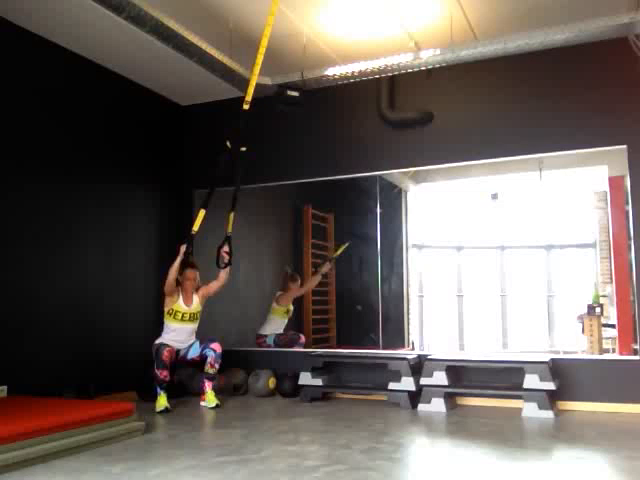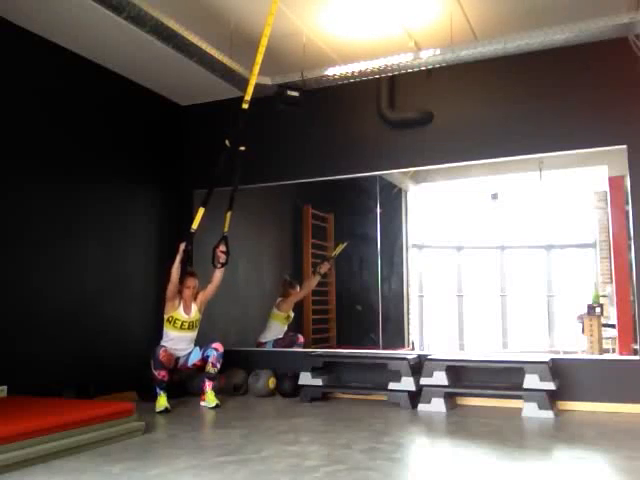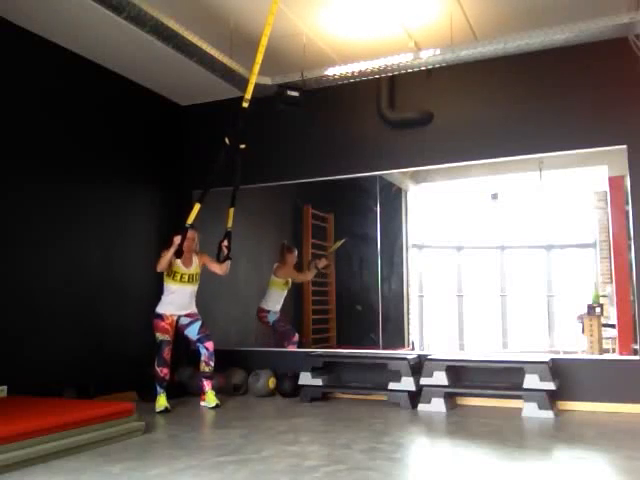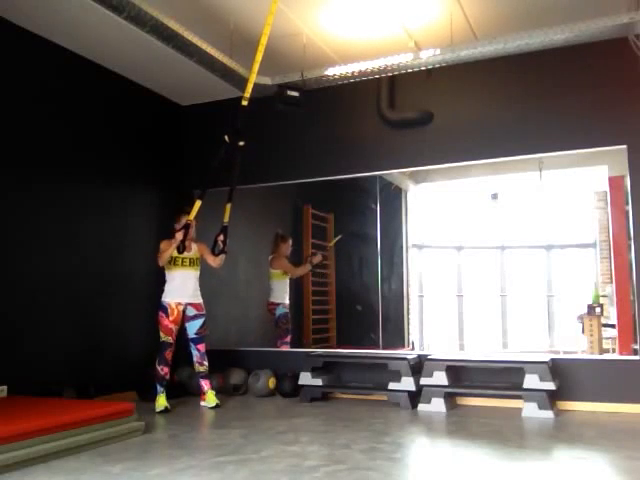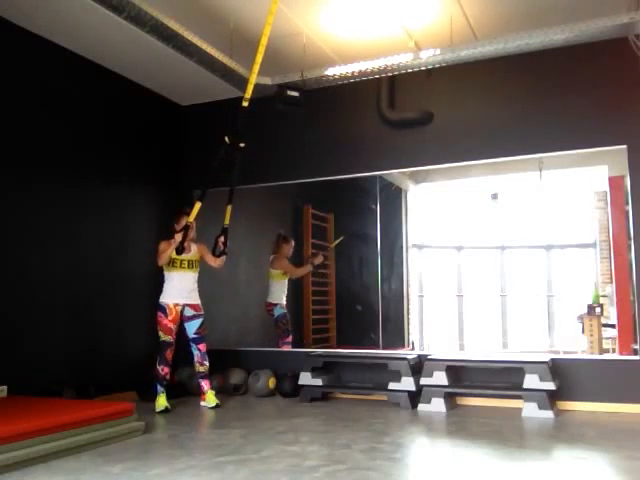
dt=0.5s
person 1, frame 1
left shoulder: (201, 294)
right shoulder: (172, 295)
left elbow: (221, 281)
right elbow: (169, 280)
left wrist: (226, 260)
right wrist: (180, 257)
left hip: (189, 346)
right hip: (167, 345)
left knee: (215, 347)
right knee: (164, 353)
left ankle: (207, 394)
right ankle: (161, 395)
person 1, frame 2
left shoulder: (199, 302)
right shoulder: (173, 302)
left elbow: (215, 283)
right elbow: (173, 281)
left wrist: (221, 260)
right wrist: (180, 255)
left hip: (188, 355)
right hip: (168, 355)
left knee: (217, 348)
right knee: (160, 353)
left ankle: (207, 394)
right ankle: (161, 396)
person 1, frame 3
left shoulder: (201, 258)
right shoulder: (169, 255)
left elbow: (223, 270)
right elbow: (159, 268)
left wrist: (226, 253)
right wrist: (174, 248)
left hip: (188, 313)
right hip: (165, 313)
left knee: (207, 345)
right knee: (164, 349)
left ankle: (207, 393)
right ankle: (161, 396)
person 1, frame 4
left shoulder: (199, 247)
right shoulder: (167, 244)
left elbow: (216, 263)
right elbow: (161, 261)
left wrist: (222, 247)
right wrist: (176, 242)
left hip: (194, 303)
right hip: (171, 303)
left knee: (199, 346)
right knee: (167, 347)
left ankle: (206, 393)
right ankle: (161, 396)
person 1, frame 5
left shoulder: (199, 248)
right shoulder: (166, 244)
left elbow: (217, 263)
right elbow: (160, 261)
right wrist: (175, 243)
left hip: (192, 304)
right hip: (169, 304)
left knee: (199, 345)
right knee: (166, 347)
left ankle: (206, 393)
right ankle: (161, 395)
